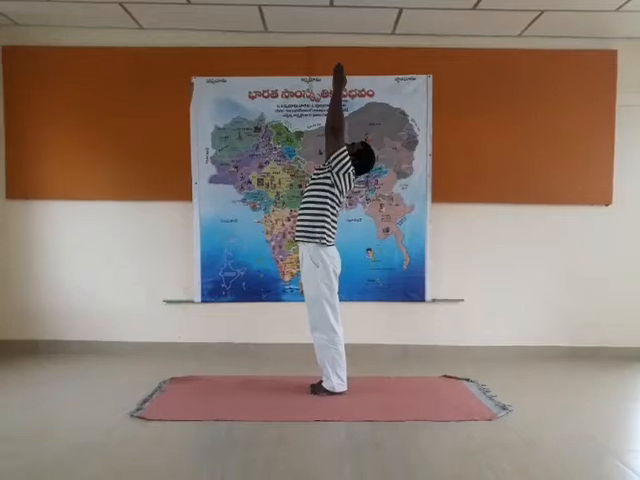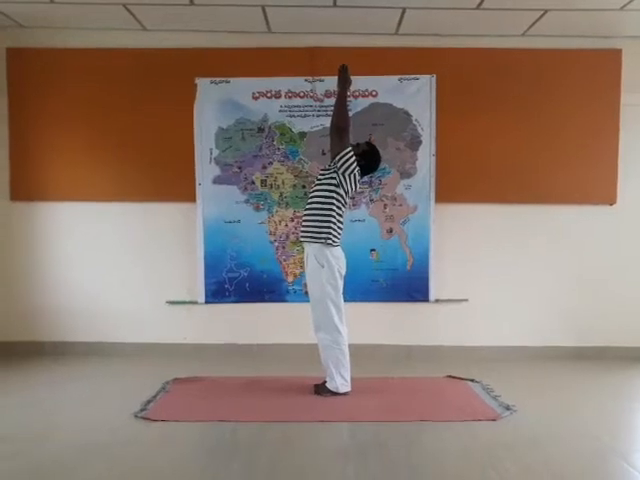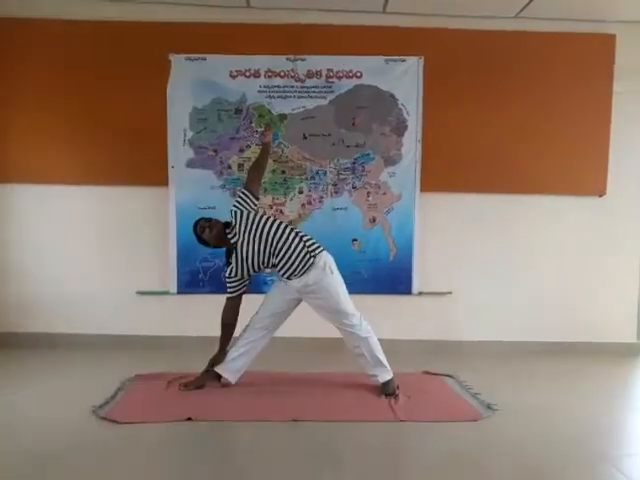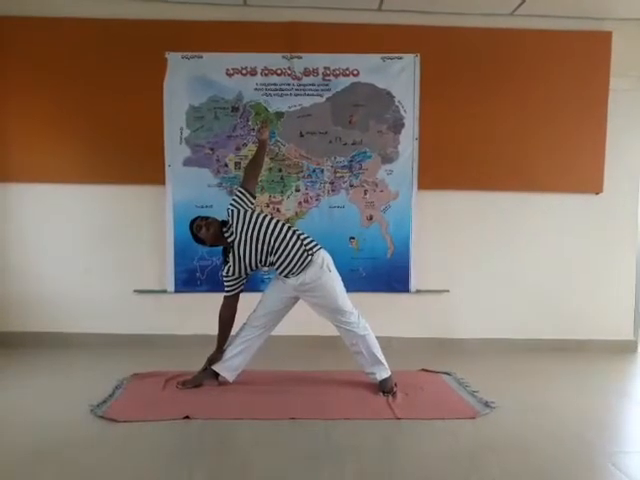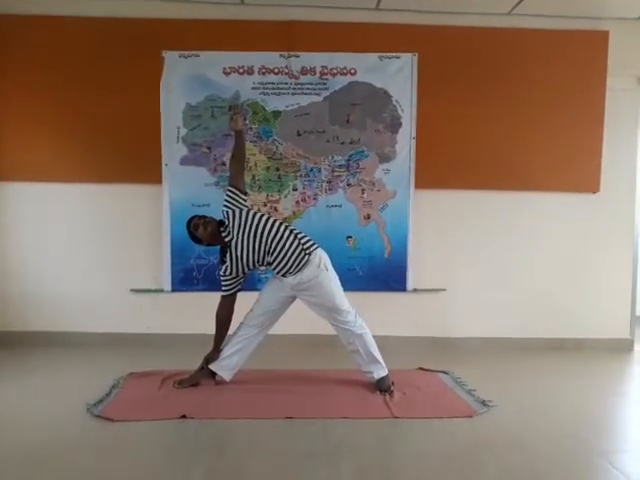
dt=1s
person 1, frame 1
left shoulder: (343, 173)
right shoulder: (334, 172)
left elbow: (334, 130)
right elbow: (334, 133)
left wrist: (337, 90)
right wrist: (337, 91)
left hip: (319, 255)
right hip: (315, 253)
left knee: (326, 321)
right knee: (322, 321)
left ankle: (335, 382)
right ankle: (332, 378)
person 1, frame 2
left shoulder: (348, 173)
right shoulder: (339, 173)
left elbow: (339, 132)
right elbow: (338, 134)
left wrist: (342, 90)
right wrist: (341, 91)
left hip: (324, 255)
right hip: (319, 254)
left knee: (330, 321)
right knee: (326, 321)
left ankle: (339, 383)
right ankle: (336, 379)
person 1, frame 3
left shoulder: (241, 213)
right shoulder: (235, 265)
left elbow: (255, 176)
right elbow: (231, 308)
left wrist: (266, 145)
right wrist: (220, 354)
left hip: (316, 268)
right hip: (291, 280)
left knee: (352, 324)
right knee: (258, 327)
left ankle: (385, 377)
right ankle: (220, 373)
person 1, frame 4
left shoulder: (237, 212)
right shoulder: (232, 265)
left elbow: (250, 176)
right elbow: (228, 307)
left wrist: (263, 143)
right wrist: (218, 350)
left hip: (314, 265)
right hip: (288, 279)
left knee: (349, 321)
right knee: (256, 325)
left ankle: (383, 375)
right ankle: (216, 371)
person 1, frame 5
left shoulder: (232, 212)
right shoulder: (229, 263)
left elbow: (237, 170)
right elbow: (226, 305)
left wrist: (239, 133)
right wrist: (215, 350)
left hip: (311, 264)
right hip: (285, 278)
left knee: (346, 319)
right knee: (253, 323)
left ankle: (380, 373)
right ankle: (213, 370)
